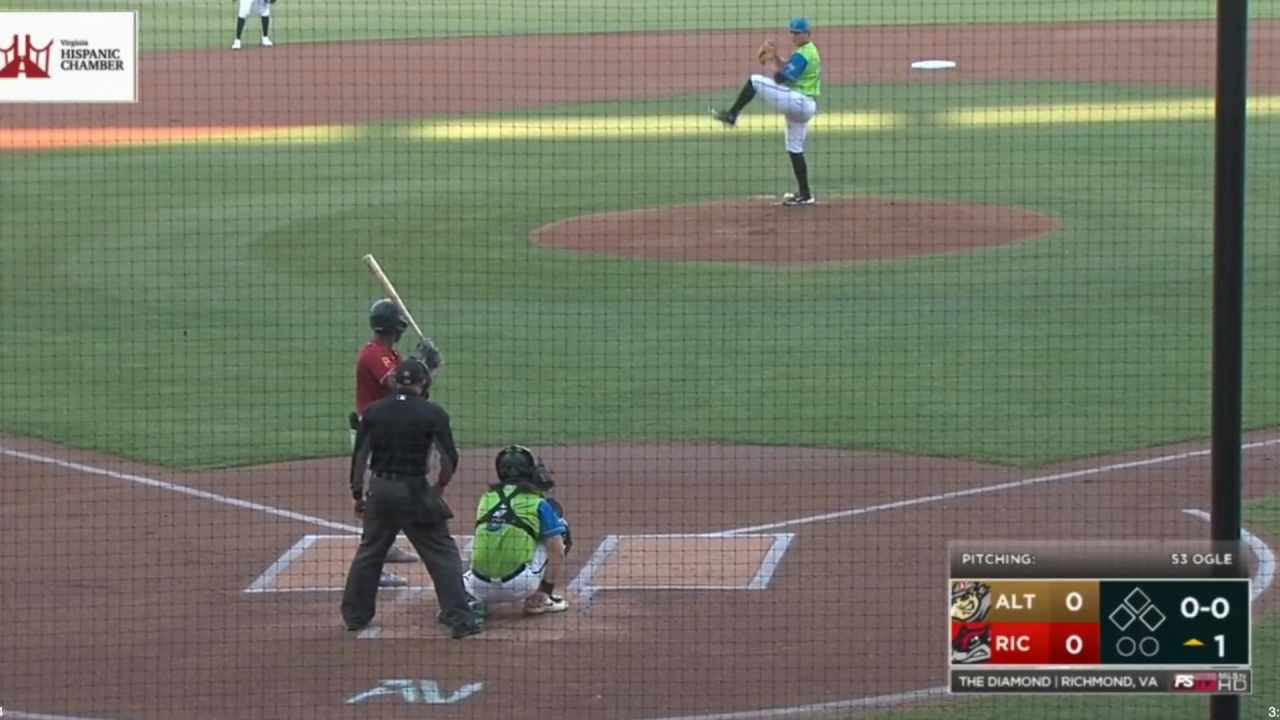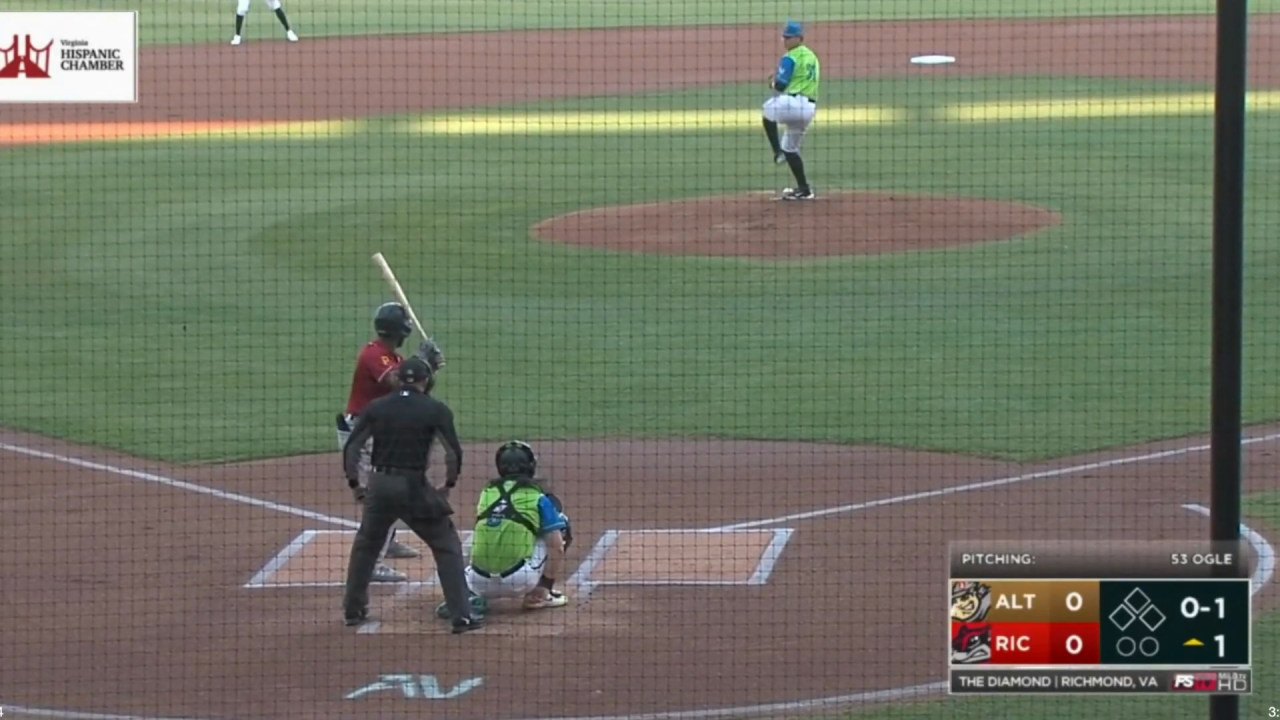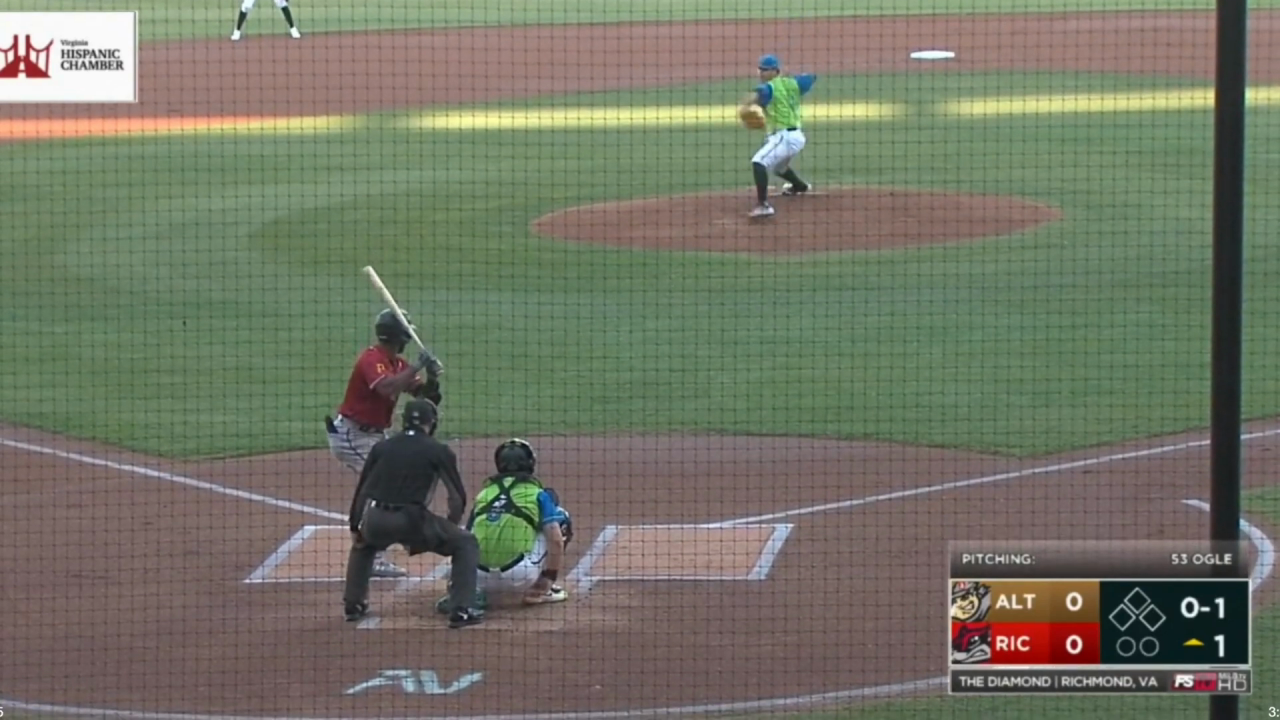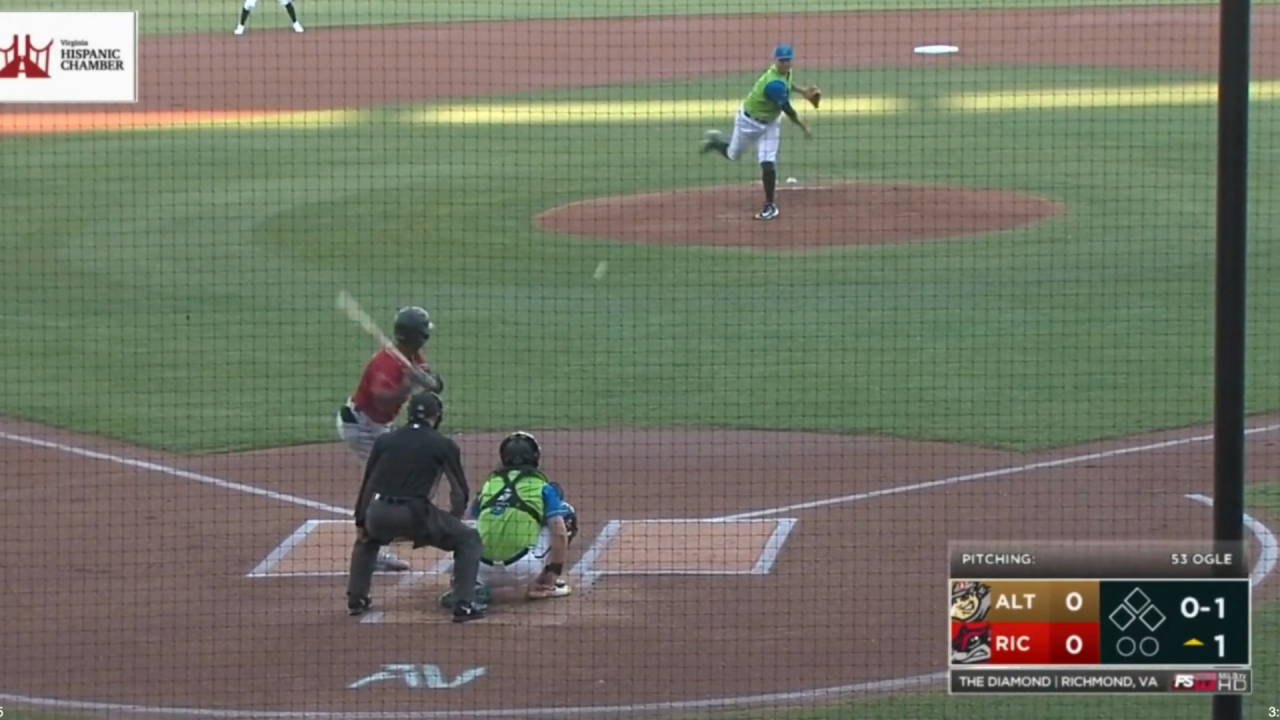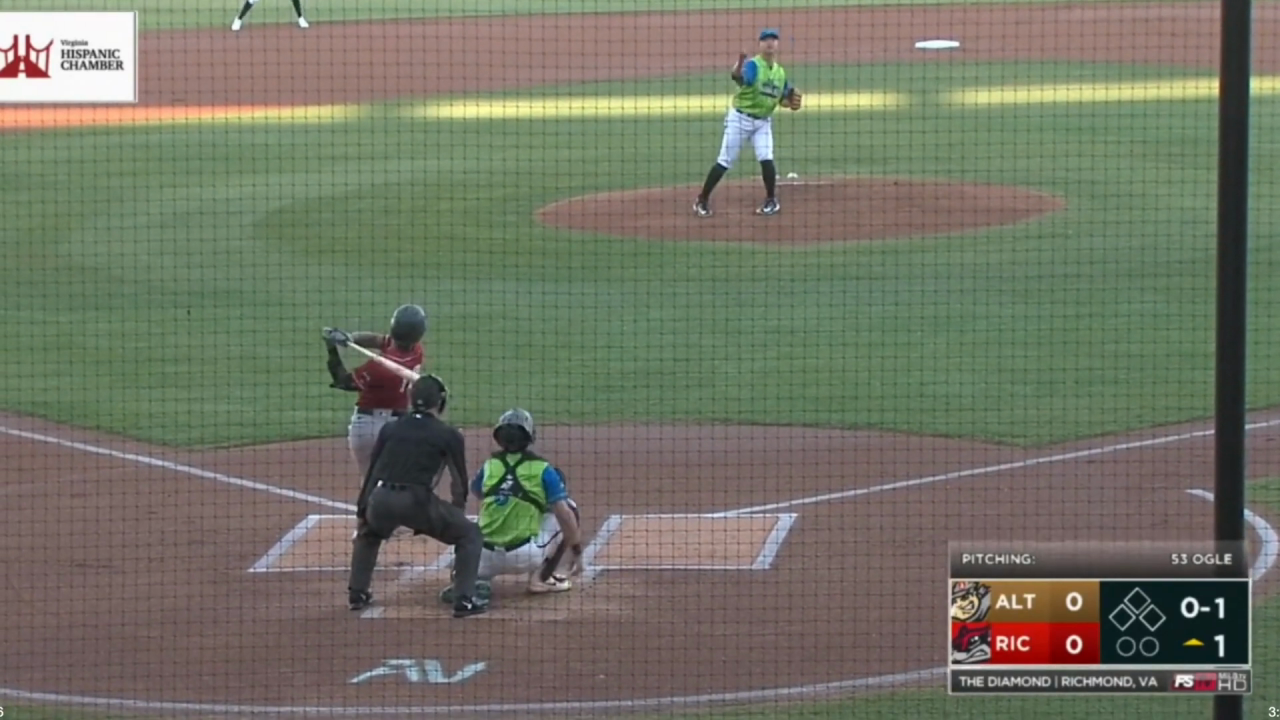
dt=0.5s
person 1, frame 1
left shoulder: (389, 353)
right shoulder: (374, 354)
right elbow: (399, 386)
left wrist: (427, 365)
right wrist: (418, 358)
left ankle: (386, 547)
person 1, frame 2
left shoulder: (391, 356)
right shoulder: (374, 354)
right elbow: (398, 381)
left wrist: (430, 367)
right wrist: (419, 357)
left ankle: (388, 542)
person 1, frame 3
left shoulder: (398, 363)
right shoulder: (371, 359)
left elbow: (429, 397)
right elbow: (387, 388)
left wrist: (432, 377)
right wrist: (417, 366)
left hip: (373, 434)
right hip: (350, 436)
right ankle: (371, 559)
person 1, frame 4
left shoulder: (415, 357)
right shoulder: (389, 361)
left elbow: (437, 386)
right elbow: (382, 400)
left wrist: (426, 379)
right wrist: (409, 383)
left hip: (376, 424)
right hip: (364, 426)
right ankle: (379, 552)
person 1, frame 5
left shoulder: (379, 367)
right shoulder: (417, 352)
left elbow: (344, 382)
right elbow: (376, 339)
left wrist: (332, 350)
right wrist: (348, 337)
left hip: (365, 424)
person 2, frame 1
left shoulder: (373, 411)
right shoulder: (433, 412)
left elbow: (360, 456)
right elbow: (450, 459)
left wrist: (358, 494)
right wrist: (439, 487)
left hip: (379, 490)
right hip: (414, 490)
left knee: (368, 552)
right knee: (443, 554)
left ankle: (354, 616)
right ankle: (461, 620)
person 2, frame 2
left shoulder: (377, 407)
right shoulder: (436, 409)
left elbow: (352, 447)
right elbow: (454, 453)
left wrist: (353, 483)
right wrist: (449, 484)
left hip: (379, 485)
right hip: (413, 486)
left knee: (364, 546)
right knee: (448, 548)
left ankle: (353, 610)
right ankle: (461, 616)
person 2, frame 3
left shoulder: (382, 447)
right shoulder: (439, 450)
left elbow: (362, 491)
right elbow: (458, 497)
left wrist: (355, 528)
right wrist: (450, 528)
left hip: (376, 520)
right hip: (412, 519)
left knee: (363, 544)
right knee: (466, 544)
left ankle: (353, 604)
right ankle: (461, 611)
person 2, frame 4
left shoulder: (385, 440)
right shoulder: (444, 444)
left elbow: (368, 484)
right elbow: (460, 492)
left wrist: (360, 522)
right wrist: (452, 523)
left hip: (379, 514)
right hip: (415, 513)
left knee: (366, 538)
right knee: (469, 540)
left ankle: (356, 599)
right ankle: (464, 605)
person 2, frame 5
left shoulder: (390, 428)
right shoulder: (449, 434)
left elbow: (372, 472)
right elbow: (459, 483)
left wrist: (362, 512)
right wrist: (453, 514)
left hip: (381, 501)
right hip: (417, 501)
left knee: (368, 532)
right knee: (470, 534)
left ankle: (357, 594)
right ankle: (464, 600)
person 3, frame 1
left shoulder: (801, 54)
right shoulder: (811, 51)
left elbow: (781, 78)
right elbow: (790, 70)
left wrist: (772, 62)
right wrist: (775, 59)
left hip: (797, 100)
right hip: (807, 105)
left knee: (755, 80)
right knee: (795, 149)
left ankle: (731, 115)
right ankle: (805, 194)
person 3, frame 2
left shoulder: (789, 58)
right shoulder: (812, 57)
left elbow: (780, 85)
left wrist: (772, 83)
right wrist: (776, 78)
left hip: (790, 104)
right hip: (809, 108)
left knee: (768, 109)
right knee: (790, 148)
left ankle: (776, 151)
right ankle: (804, 189)
person 3, frame 3
left shoulder: (769, 86)
right shoulder: (792, 82)
left elbow: (758, 93)
right elbow: (811, 77)
left wrist: (746, 103)
left hip: (785, 138)
right hip: (794, 137)
left knee: (759, 163)
right knee: (779, 166)
left ankle: (763, 205)
right ankle: (800, 186)
person 3, frame 4
left shoulder: (785, 72)
right shoulder: (773, 83)
right elbow: (787, 110)
left wrist: (805, 91)
right wrist: (805, 128)
left hip: (770, 123)
right hip: (748, 119)
left knee: (767, 163)
right knee: (733, 155)
left ankle: (770, 205)
right ankle: (715, 142)
person 3, frame 5
left shoulder: (781, 72)
right shoulder: (752, 65)
left elbow: (783, 100)
right elbow: (738, 77)
left wrist: (792, 101)
right wrist: (739, 65)
left hip: (762, 121)
right hip: (740, 118)
left knee: (767, 160)
right knee: (725, 161)
left ankle: (771, 200)
right ankle: (702, 200)
person 4, frame 1
left shoulder: (486, 498)
right shoulder: (539, 503)
right elbow: (557, 552)
right wrist: (546, 590)
left hip: (482, 586)
right hip: (520, 585)
right knee: (560, 532)
right ankle: (540, 599)
person 4, frame 2
left shoulder: (486, 494)
right shoulder: (538, 498)
right elbow: (556, 547)
right wrist: (546, 585)
left hip: (480, 582)
right hip: (519, 581)
right knee: (560, 525)
right ankle: (539, 595)
person 4, frame 3
left shoulder: (484, 492)
right shoulder: (537, 493)
right elbow: (555, 540)
right wrist: (550, 577)
left hip: (481, 577)
right hip: (519, 576)
right knee: (561, 519)
right ankle: (538, 590)
person 4, frame 4
left shoulder: (490, 483)
right shoulder: (543, 487)
left elbow: (474, 514)
right elbow: (559, 533)
right wrist: (555, 571)
left hip: (485, 570)
right hip: (524, 570)
right knee: (566, 514)
right ankle: (541, 584)
person 4, frame 5
left shoulder: (488, 466)
right shoulder: (543, 469)
left elbow: (476, 490)
right elbow: (565, 516)
right wrist: (576, 551)
left hip: (486, 557)
right hip: (524, 556)
right knee: (568, 509)
right ankle: (543, 576)
